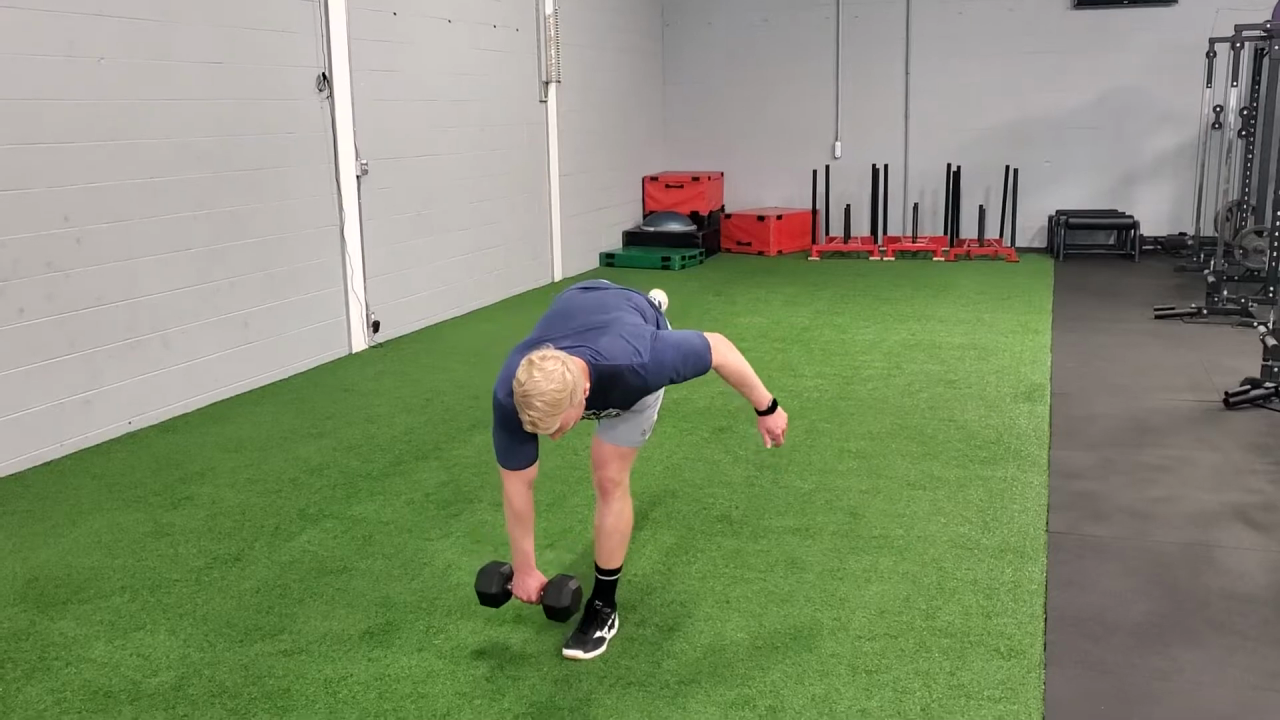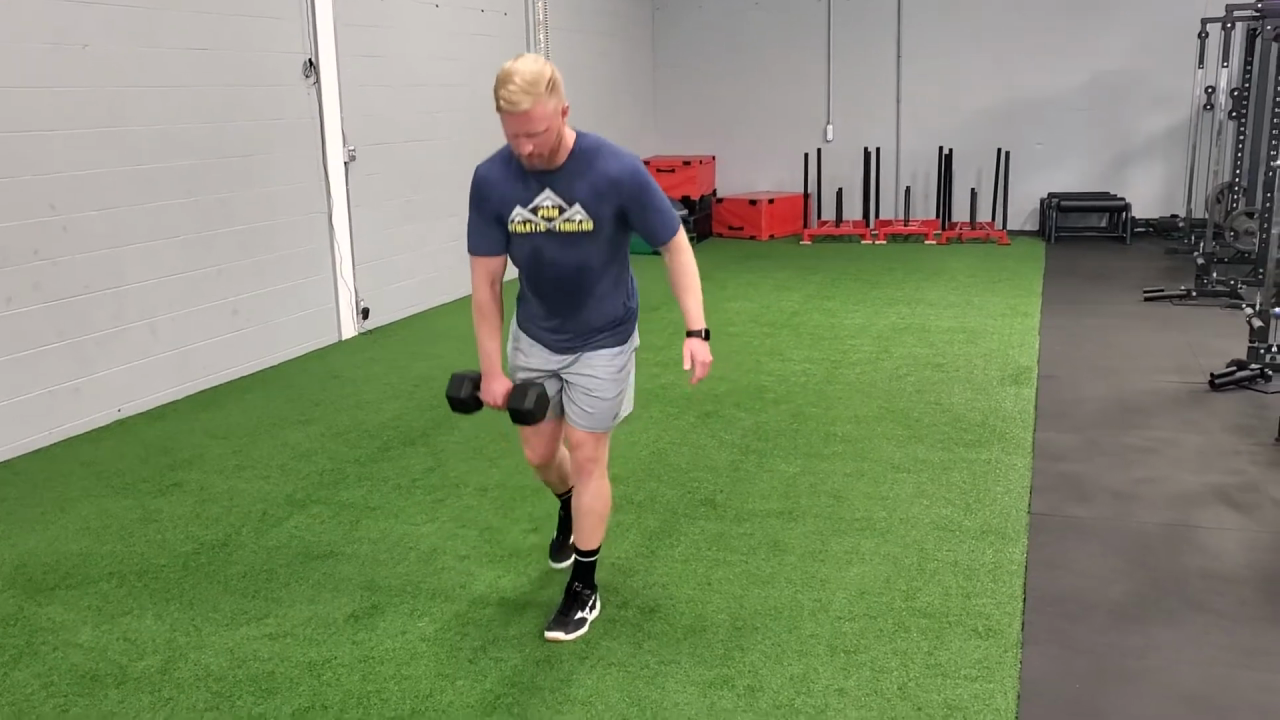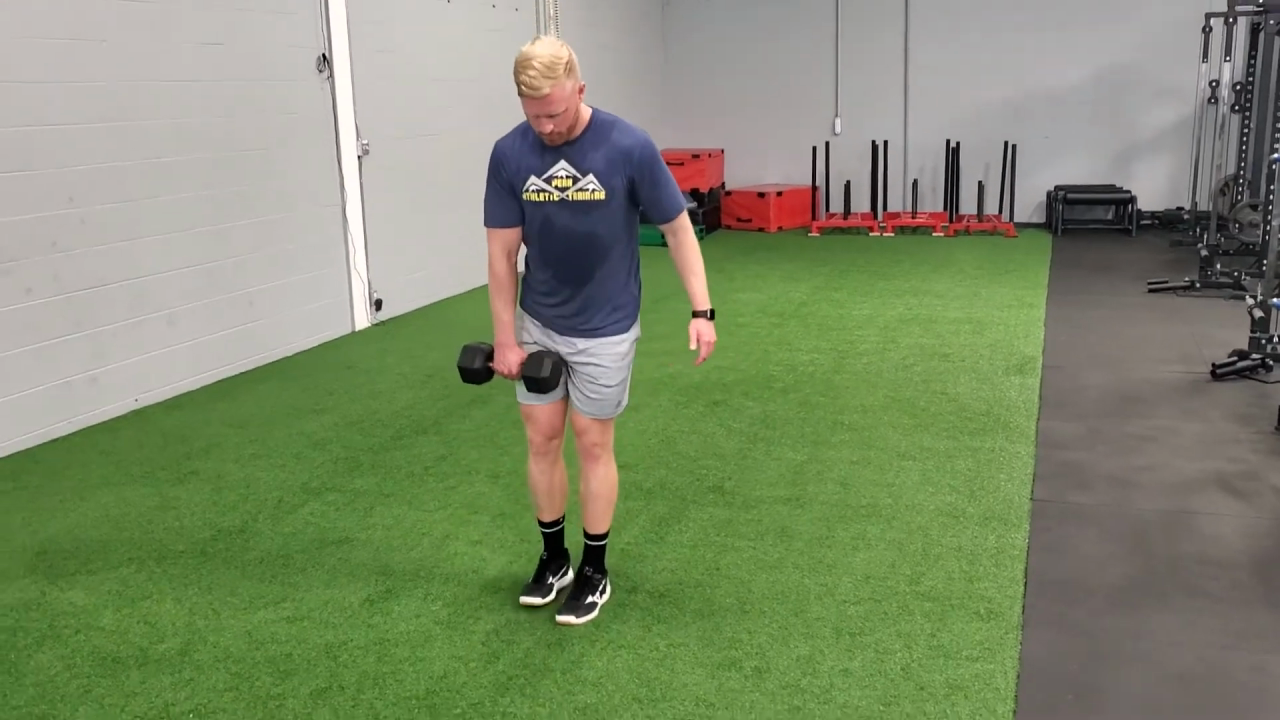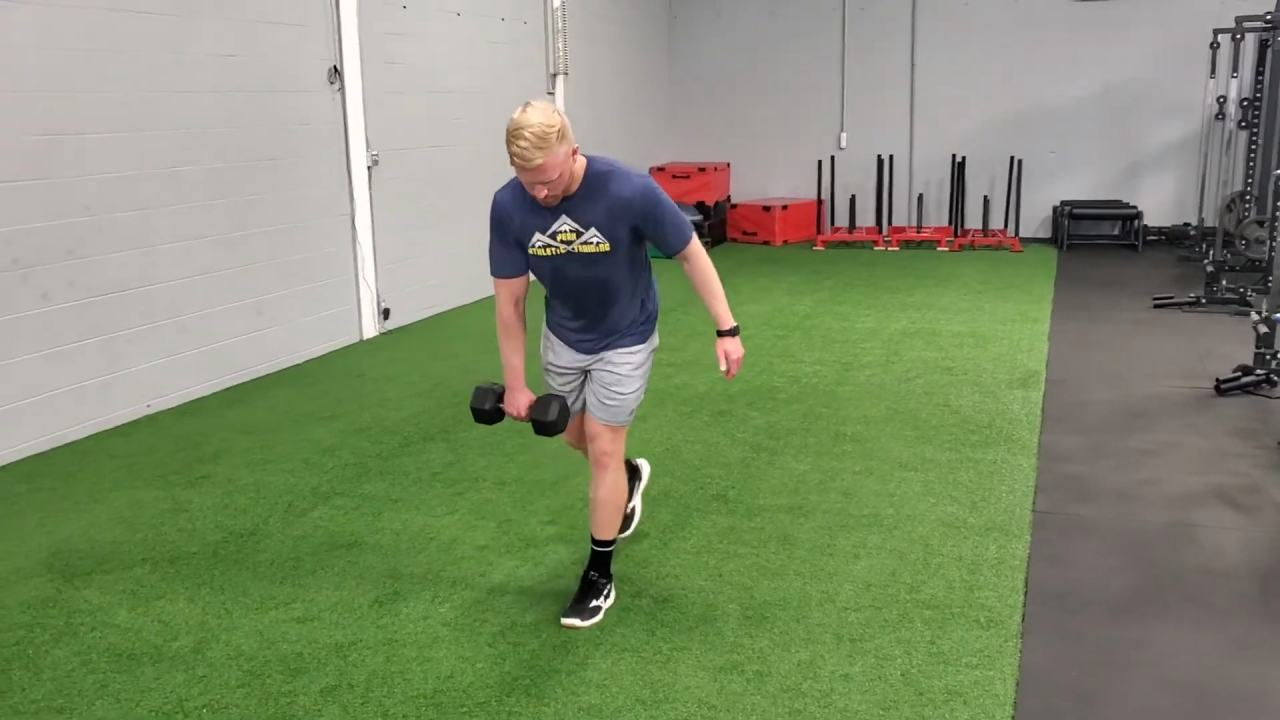
dt=1s
person 1, frame 1
left shoulder: (637, 363)
right shoulder: (513, 394)
left elbow: (716, 348)
right elbow: (518, 486)
left wrist: (766, 407)
right wrist: (523, 569)
left knee: (608, 477)
left ankle: (603, 604)
person 1, frame 2
left shoulder: (616, 171)
right shoulder: (491, 179)
left elbow: (674, 245)
right elbow: (485, 281)
left wrist: (695, 331)
right wrist: (491, 370)
left hip: (601, 340)
right hip: (534, 338)
left knee: (586, 457)
right knee: (538, 453)
left ankle: (584, 587)
right ankle: (570, 505)
person 1, frame 3
left shoulder: (629, 148)
right shoulder: (509, 154)
left elbow: (677, 228)
right elbow: (502, 253)
left wrist: (701, 310)
right wrist: (504, 339)
left hip: (605, 327)
right hip: (538, 324)
left knee: (592, 443)
right knee: (541, 439)
left ankle: (594, 571)
right ankle: (553, 558)
person 1, frame 4
left shoulder: (630, 191)
right shoulder: (509, 206)
left elbow: (690, 253)
right elbow: (509, 300)
left wrist: (726, 329)
right wrist: (515, 384)
left hip: (623, 338)
right hip: (563, 337)
left knee: (603, 449)
right knee: (577, 440)
left ankle: (599, 577)
right ankle: (629, 476)
